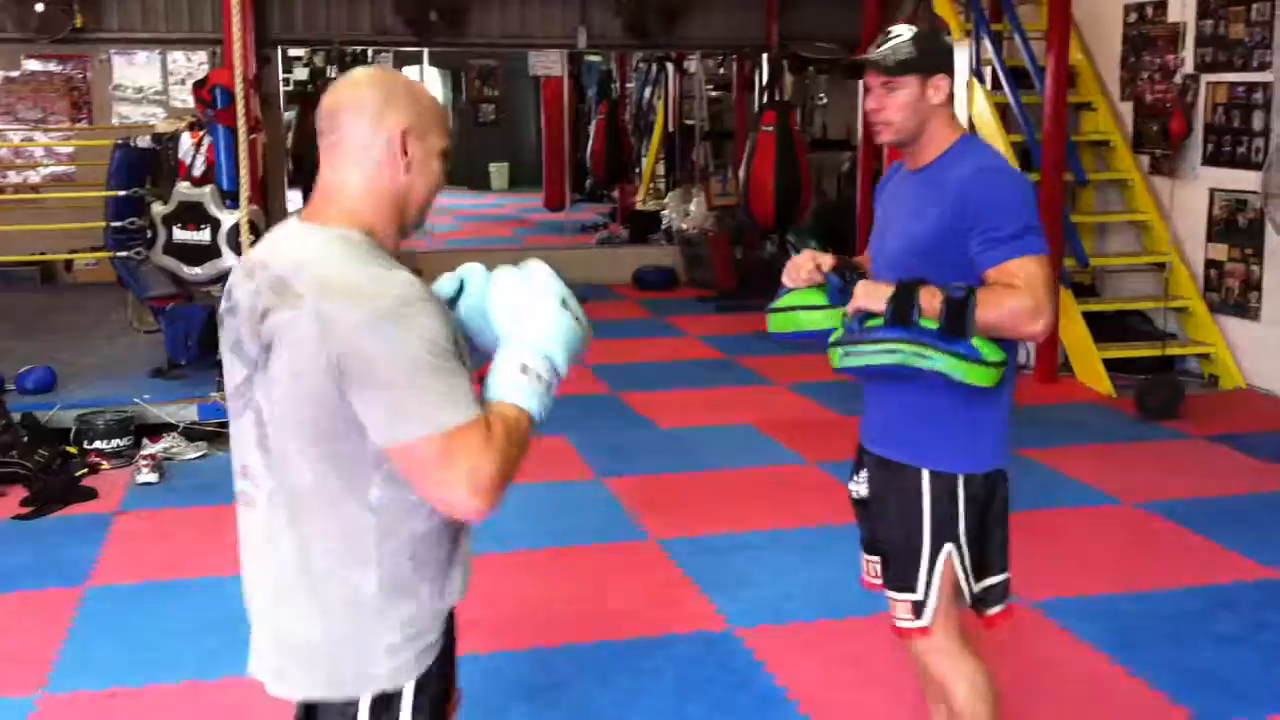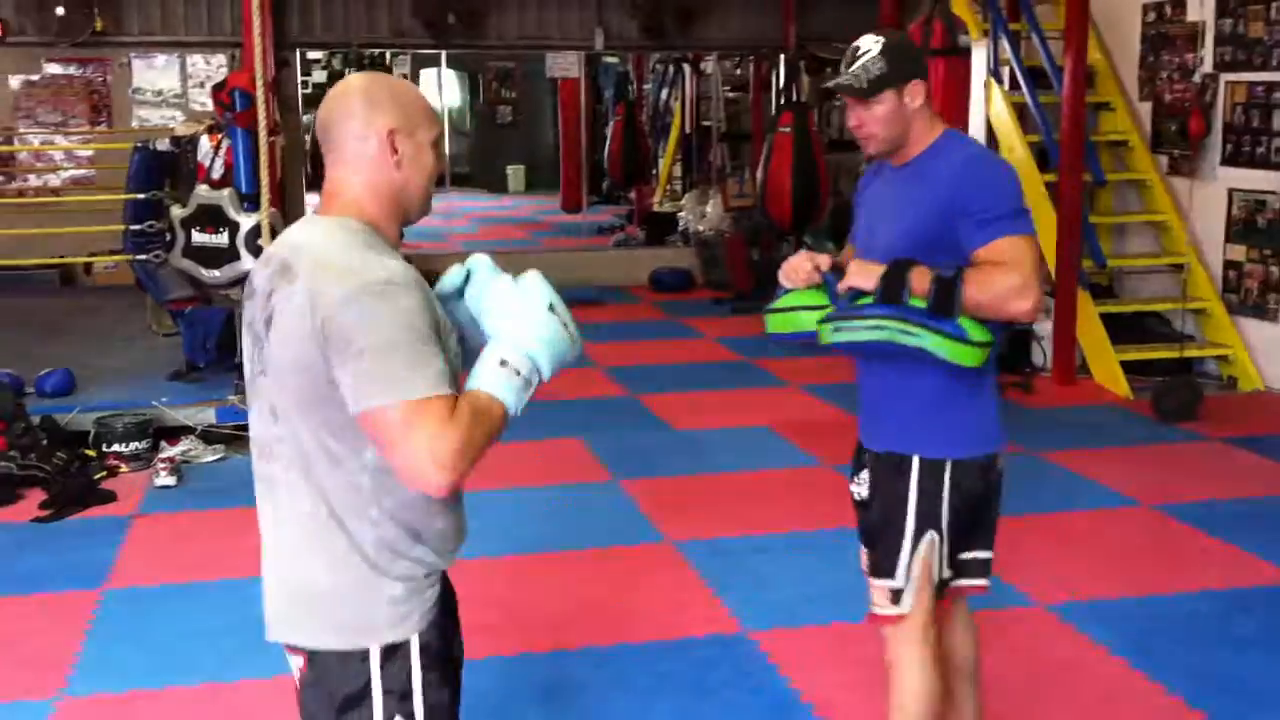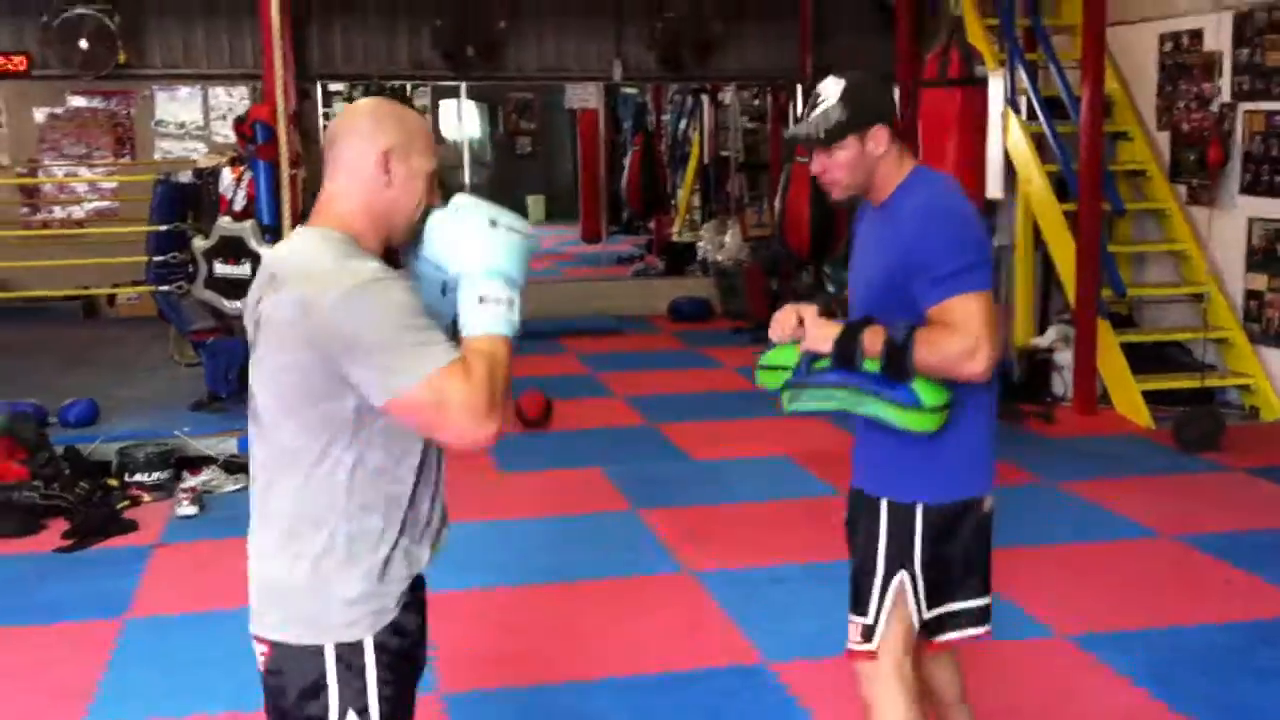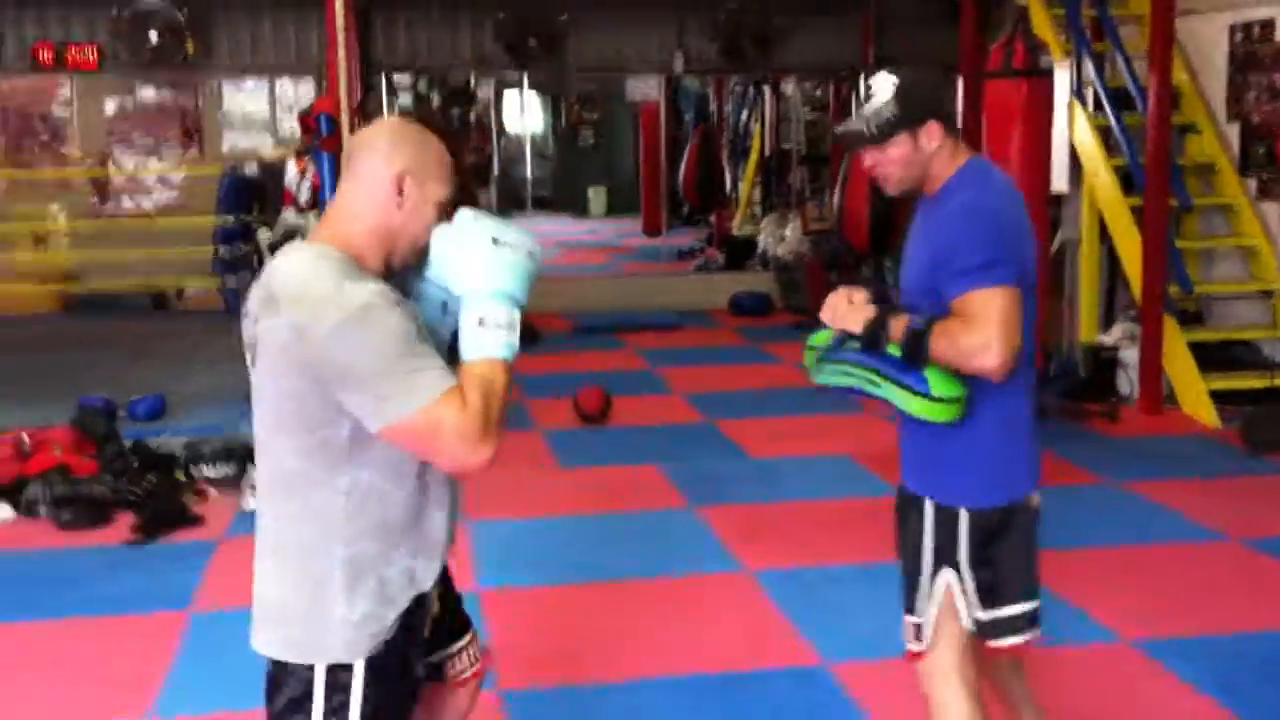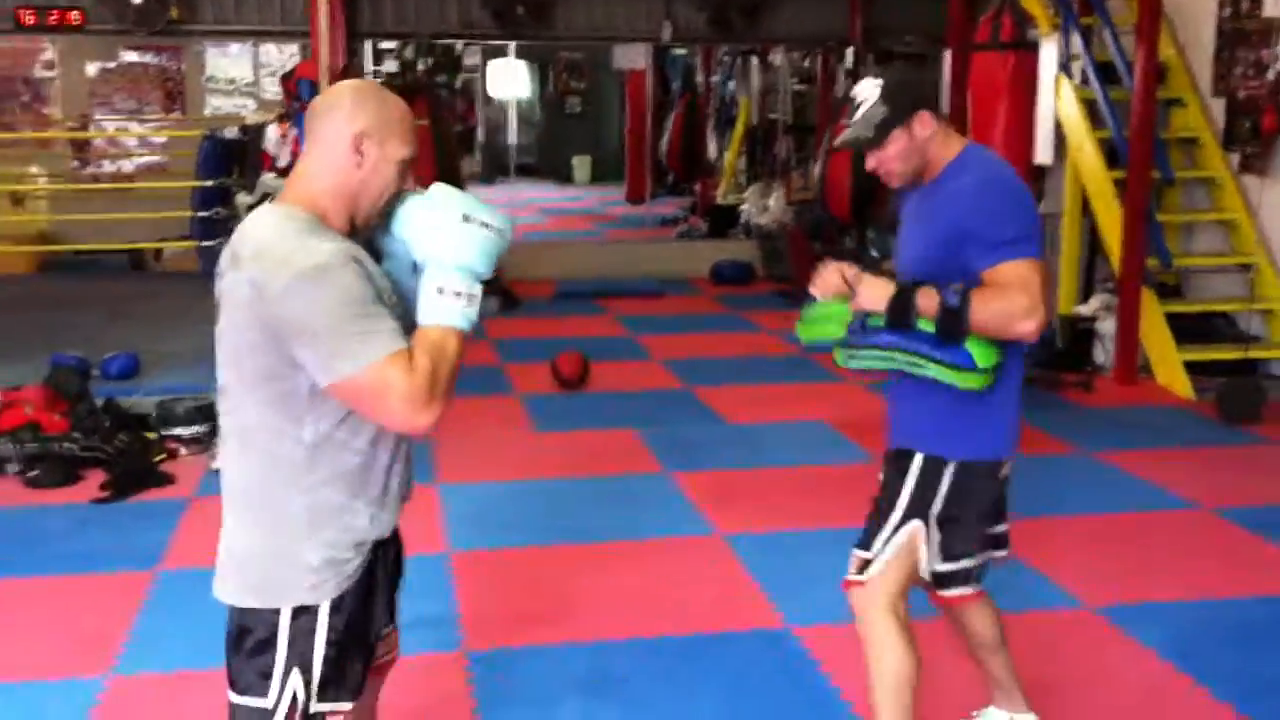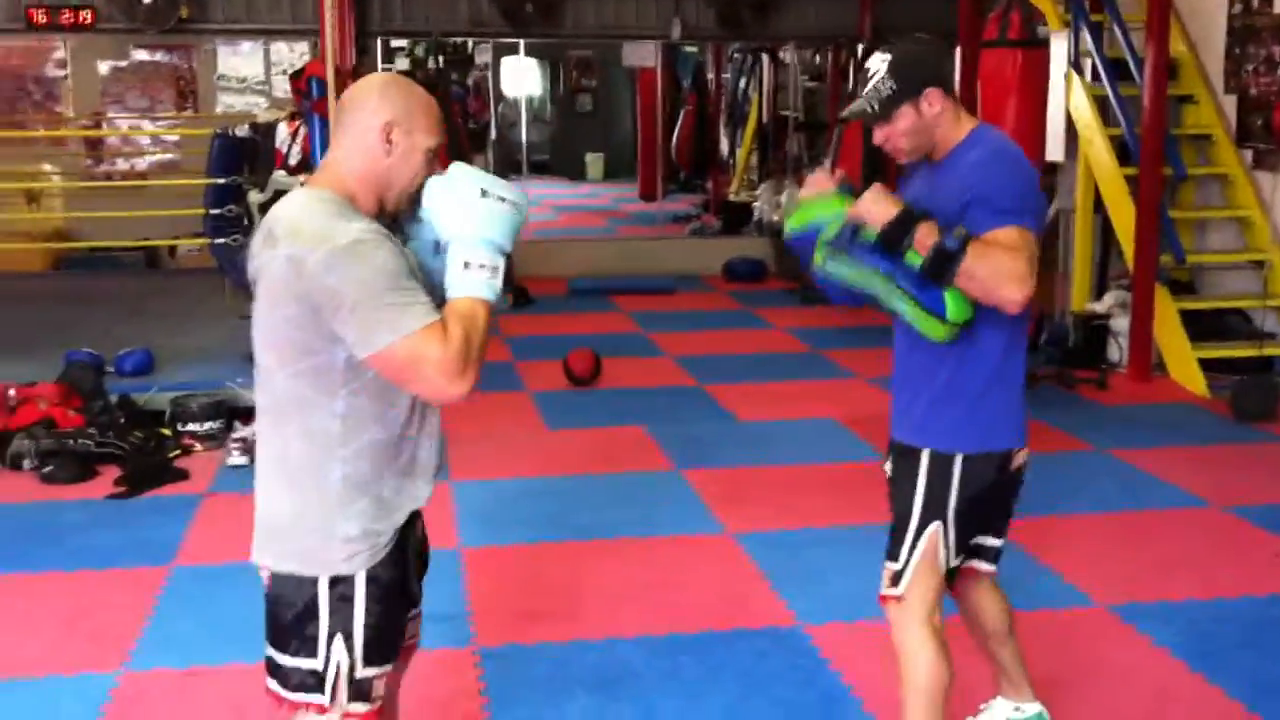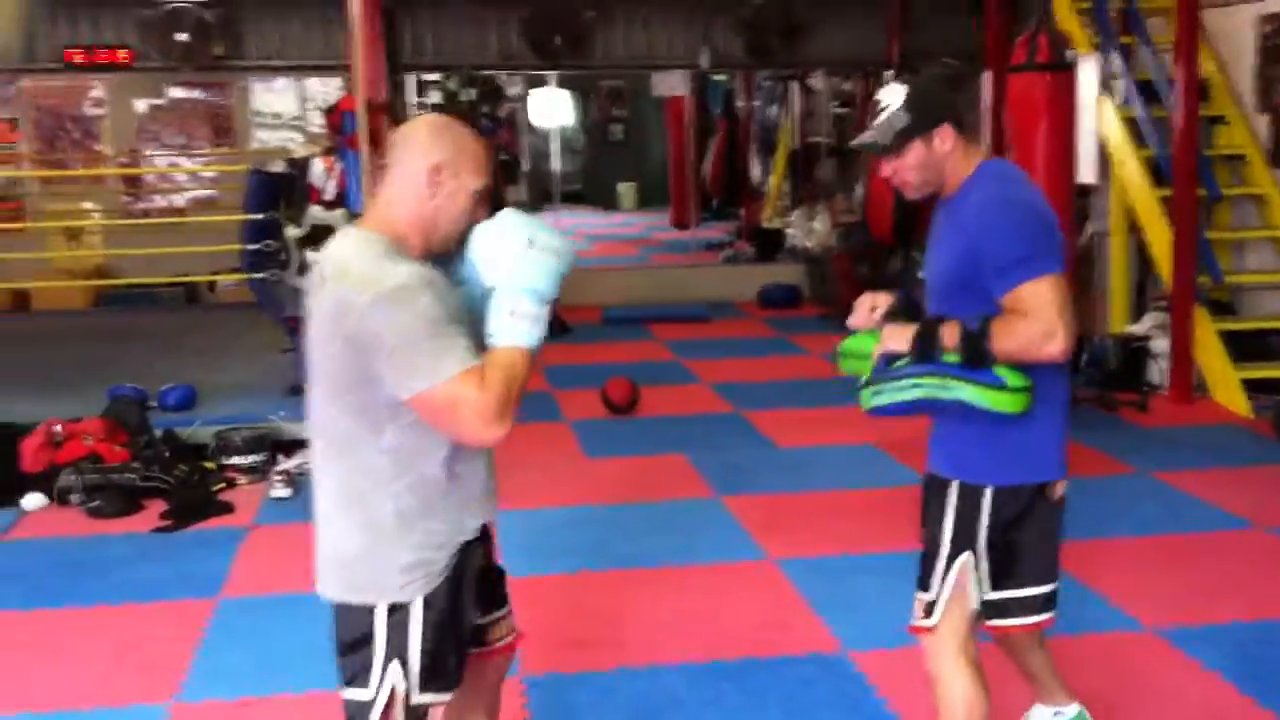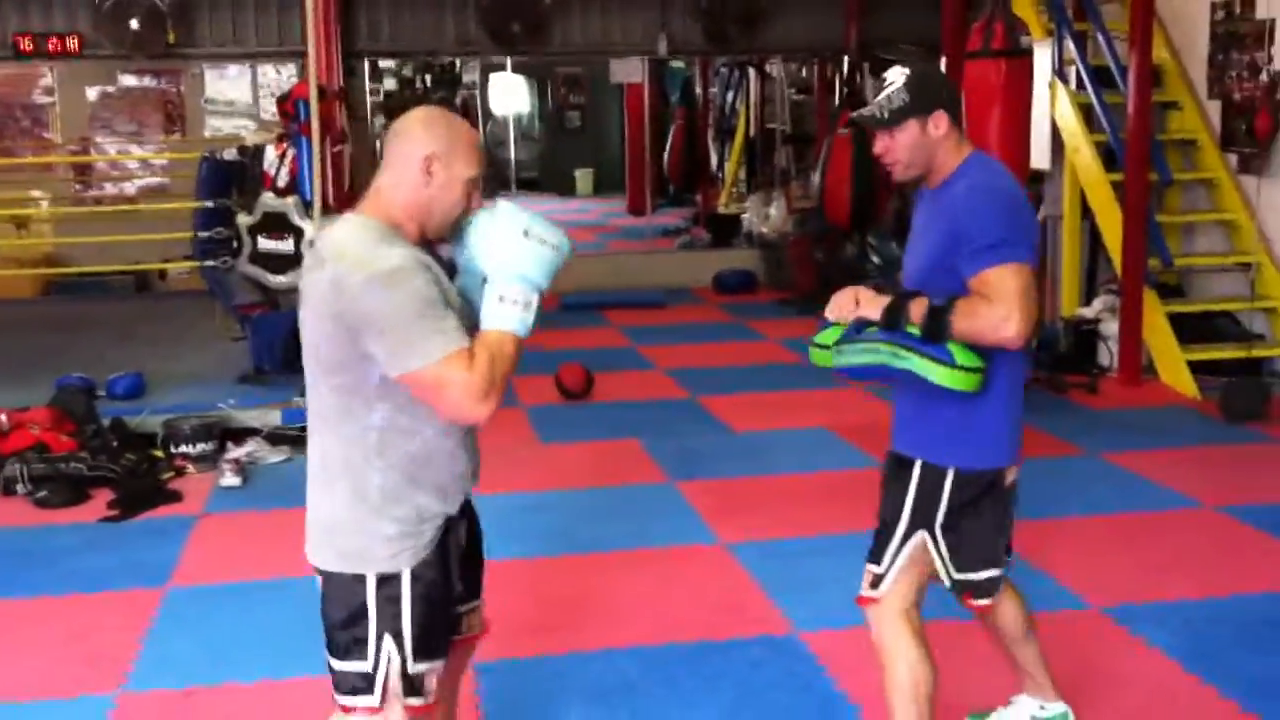
dt=0.3s
person 1, frame 1
left shoulder: (986, 183)
right shoulder: (896, 178)
left elbow: (1030, 311)
left wrist: (908, 299)
right wrist: (834, 269)
left hip: (946, 446)
right hip: (890, 433)
left knee: (935, 628)
right knee: (919, 614)
person 1, frame 2
left shoulder: (974, 174)
right shoulder: (876, 177)
left elbow: (1019, 291)
left wrist: (901, 279)
right wrist: (825, 266)
left hip: (939, 433)
right hip: (887, 424)
left knee: (906, 616)
right knee: (941, 600)
person 1, frame 3
left shoulder: (934, 219)
right shoulder: (876, 209)
left elbow: (973, 352)
left wrist: (853, 341)
right wrist: (816, 319)
left hip: (923, 474)
right hip: (901, 463)
left knee: (881, 658)
right knee: (922, 634)
person 1, frame 4
left shoulder: (972, 213)
right shoulder: (949, 198)
left elbow: (989, 348)
left wrist: (883, 324)
right wrist: (872, 305)
left hip: (966, 471)
right hip: (958, 461)
left knee: (941, 658)
right knee: (983, 625)
person 1, frame 5
left shoulder: (985, 191)
right shoulder: (925, 186)
left elbow: (1024, 313)
left wrist: (906, 298)
right wrist: (861, 281)
left hip: (953, 435)
right hip: (935, 425)
left knee: (874, 595)
right knee: (950, 583)
person 1, frame 6
left shoulder: (993, 166)
right shoulder: (929, 167)
left elbow: (1011, 284)
left wrist: (908, 227)
right wrist: (841, 212)
left hip: (961, 417)
right hip: (937, 412)
left knee: (909, 601)
right knee: (964, 570)
person 1, frame 7
left shoulder: (1001, 209)
right shoulder: (961, 200)
left elbow: (1049, 334)
left wrist: (927, 337)
right wrist: (899, 310)
left hip: (994, 455)
right hip: (981, 446)
left knee: (943, 632)
right knee: (996, 606)
person 1, frame 8
left shoulder: (983, 198)
right shoulder: (938, 191)
left elbow: (1007, 318)
left wrist: (897, 309)
right wrist: (876, 301)
left hip: (953, 438)
right hip: (950, 428)
left knee: (888, 603)
right knee: (978, 576)
person 2, frame 1
left shoulder: (267, 264)
right shoulder: (380, 302)
right elbow: (469, 486)
left wrist: (441, 334)
right wrist: (534, 355)
left hip: (313, 593)
right hip: (361, 629)
person 2, frame 2
left shoulder: (300, 252)
right shoulder: (364, 284)
right elbow: (433, 460)
left wrist: (447, 314)
right wrist: (516, 356)
left hip: (331, 575)
right hip: (365, 599)
person 2, frame 3
left shoulder: (303, 265)
right shoulder: (351, 289)
right elbow: (472, 418)
left wrist: (446, 285)
right wrist: (490, 284)
left hip: (355, 577)
right hip: (339, 601)
person 2, frame 4
left shoulder: (312, 277)
right shoulder: (347, 310)
left elbow: (402, 382)
right elbow: (469, 442)
left wrist: (448, 298)
right wrist: (492, 304)
right hip: (342, 612)
person 2, frame 5
left shoulder: (292, 238)
right shoulder: (308, 266)
left elbow: (364, 348)
right elbow: (413, 402)
left wrist: (413, 265)
right wrist: (454, 277)
left hip: (344, 530)
right hip: (304, 558)
person 2, frame 6
left shoulder: (308, 219)
right shoulder: (345, 247)
left elbow: (395, 331)
right elbow: (448, 374)
left wrist: (438, 244)
right wrist: (477, 256)
left hip: (367, 507)
right hip: (339, 528)
person 2, frame 7
left shoulder: (365, 258)
right shoulder: (388, 288)
left elbow: (448, 370)
right elbow: (484, 418)
left wrist: (490, 289)
right wrist: (520, 301)
left hip: (436, 532)
right hip: (397, 558)
left knee: (483, 655)
person 2, frame 8
left shoulder: (365, 244)
right shoulder: (381, 269)
left elbow: (440, 352)
right elbow: (469, 397)
left wrist: (483, 279)
right wrist: (514, 293)
left hip: (421, 509)
right hip: (384, 530)
left knee: (445, 656)
